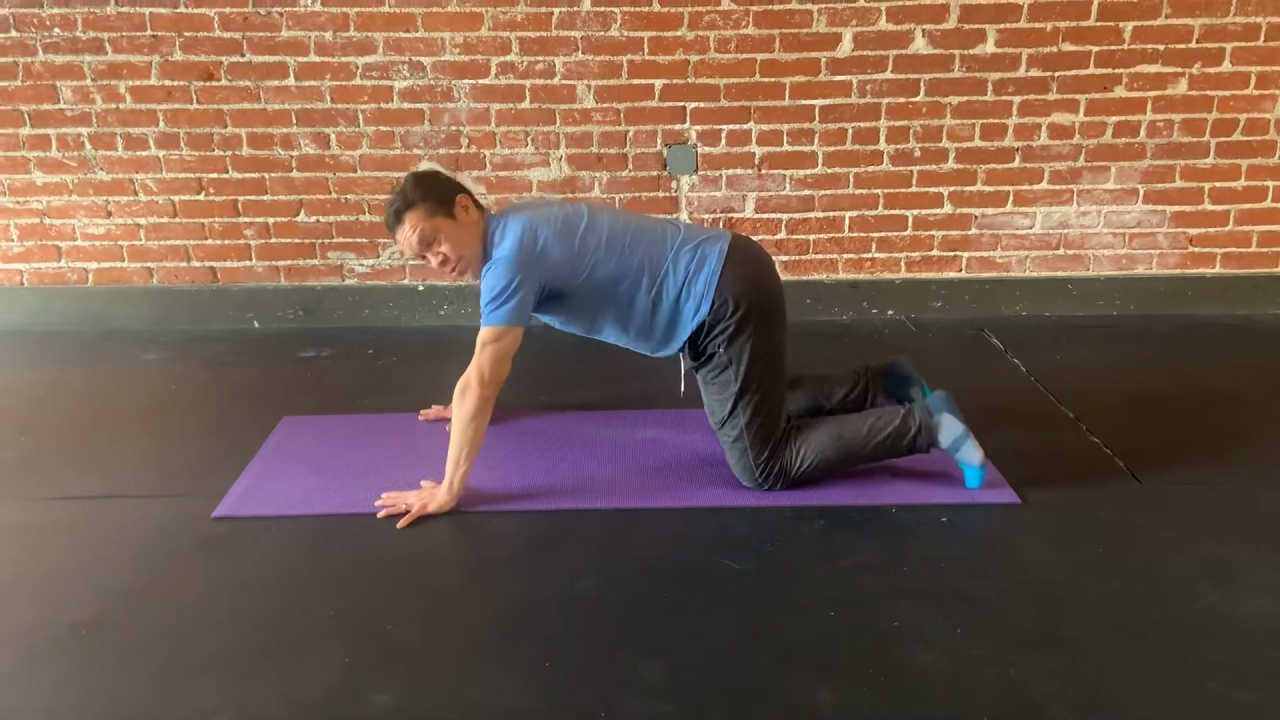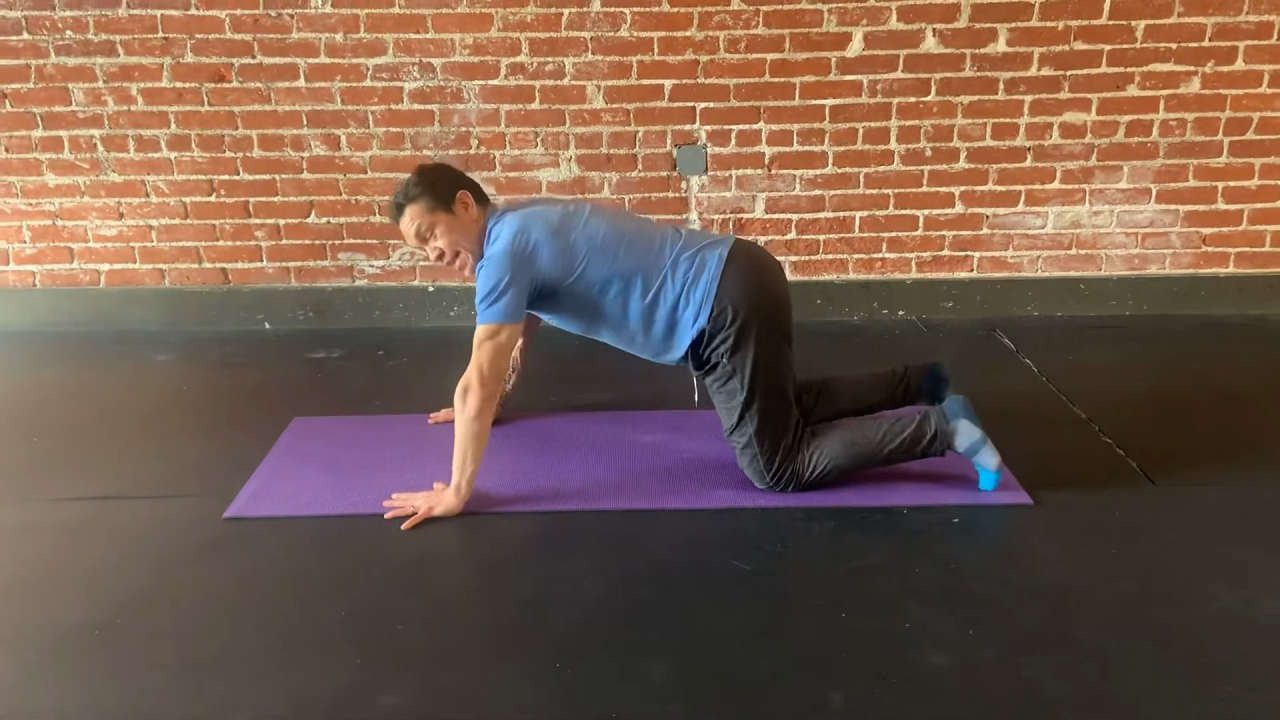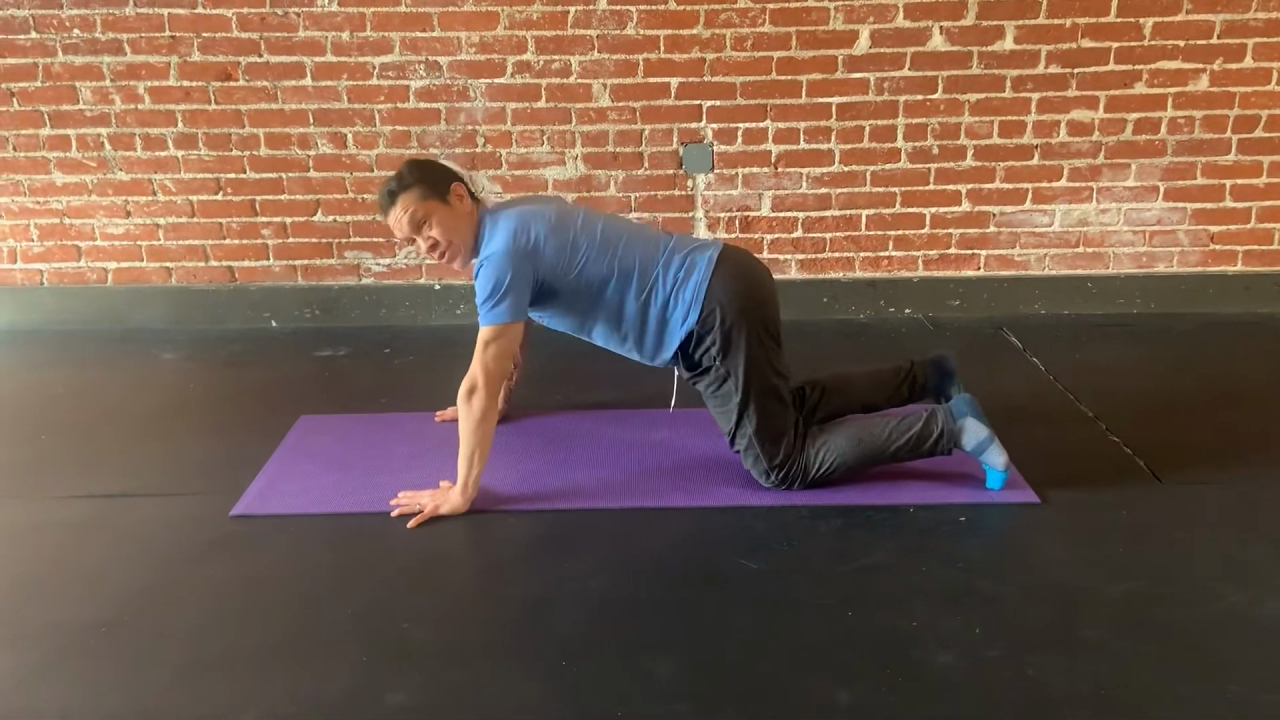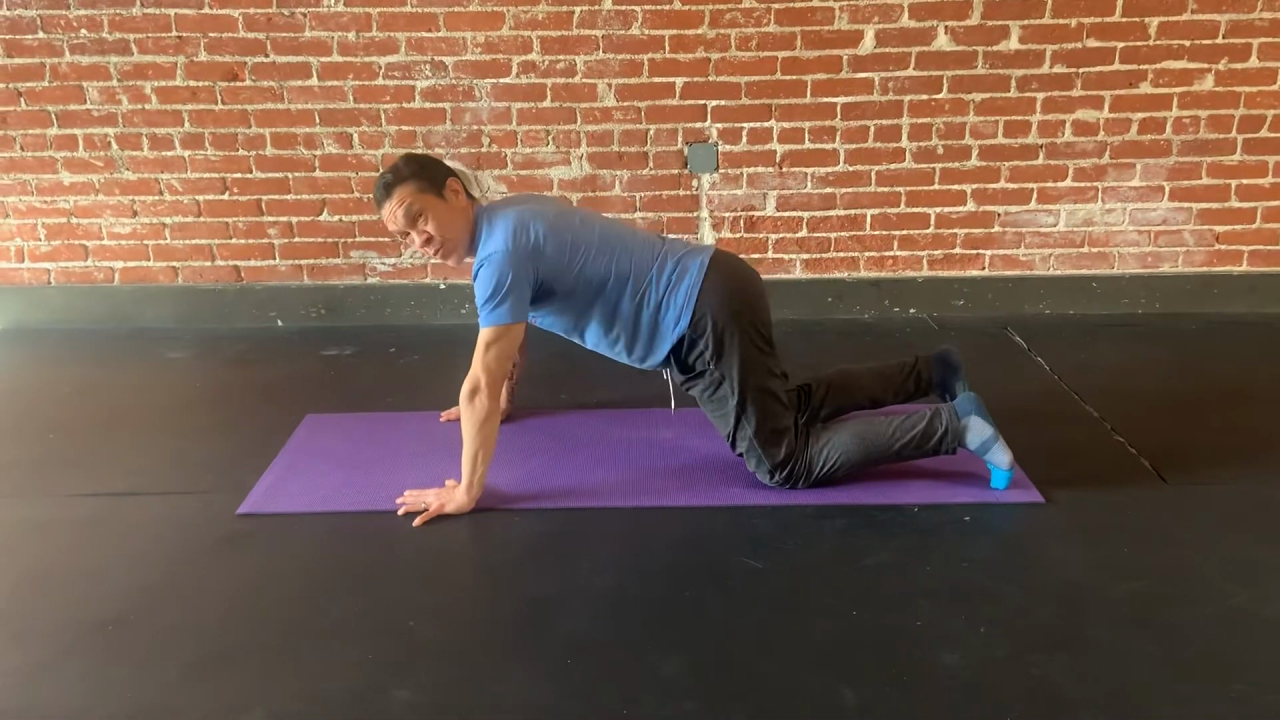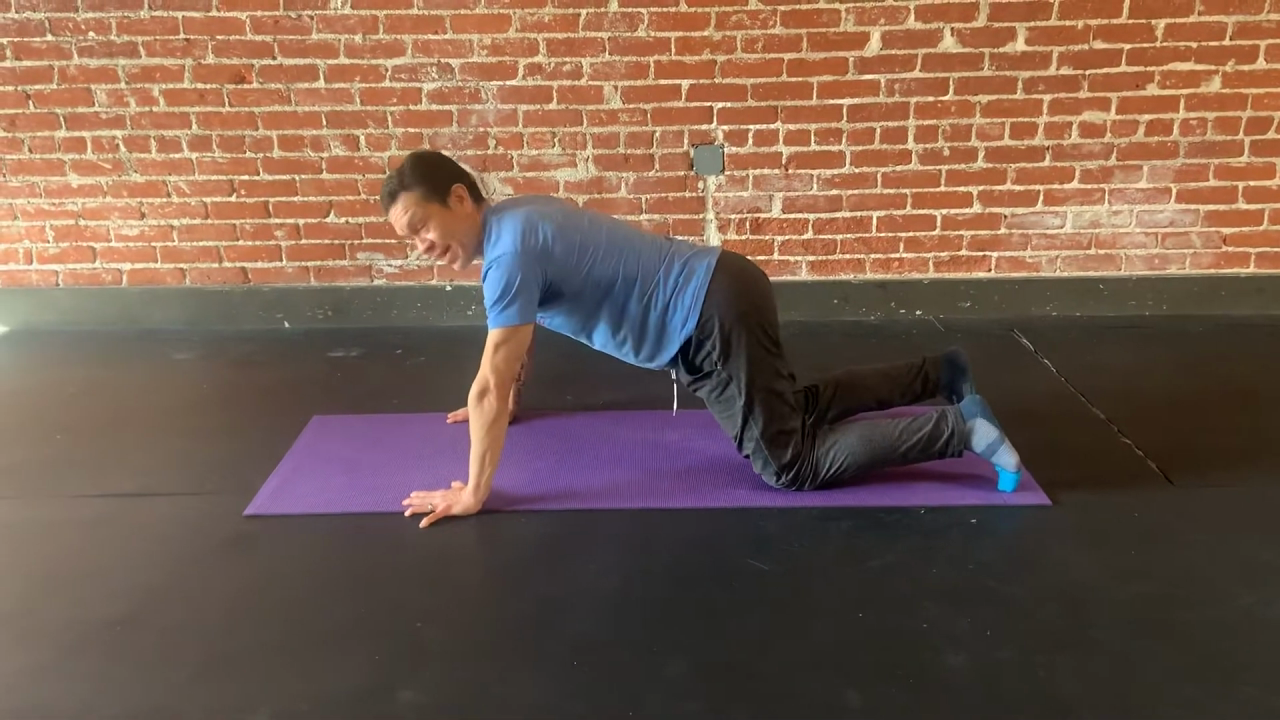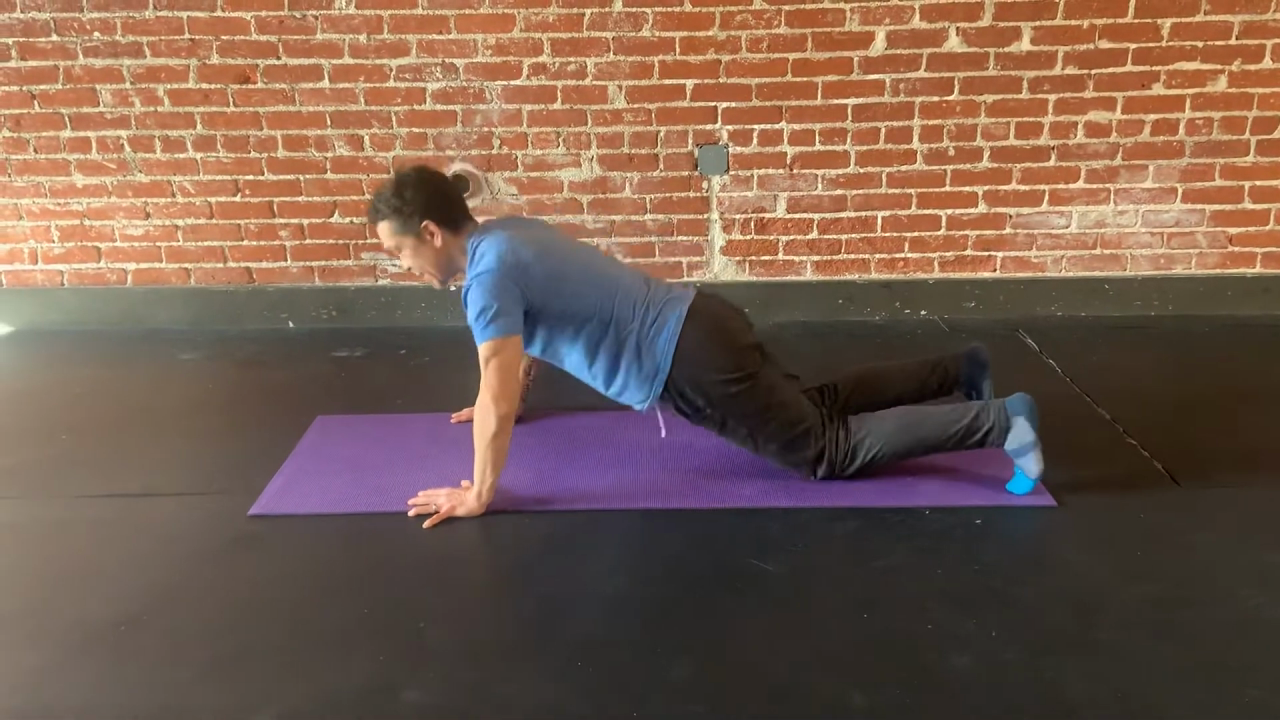
dt=0.4s
person 1, frame 1
left shoulder: (511, 252)
right shoulder: (511, 228)
left elbow: (479, 382)
left wrist: (447, 491)
right wrist: (470, 403)
left hip: (728, 296)
right hip: (723, 279)
left knee: (764, 465)
right knee: (751, 407)
left ankle: (924, 425)
right ankle: (881, 386)
person 1, frame 2
left shoulder: (504, 250)
right shoulder: (520, 228)
left elbow: (478, 383)
right elbow: (519, 331)
left wrist: (456, 493)
right wrist: (485, 403)
left hip: (729, 303)
right hip: (738, 277)
left knee: (776, 466)
right knee: (778, 409)
left ankle: (940, 429)
right ankle: (918, 386)
person 1, frame 3
left shoulder: (502, 250)
right shoulder: (512, 224)
left elbow: (479, 382)
right elbow: (515, 334)
left wrist: (462, 492)
right wrist: (490, 402)
left hip: (717, 308)
right hip: (722, 284)
left knee: (781, 463)
right knee: (785, 413)
left ankle: (949, 427)
right ankle: (927, 380)
person 1, frame 4
left shoulder: (501, 249)
right shoulder: (506, 219)
left elbow: (480, 384)
right elbow: (514, 331)
left wrist: (466, 491)
right wrist: (495, 401)
left hip: (707, 313)
right hip: (710, 292)
left knee: (784, 461)
right knee: (791, 410)
left ankle: (953, 425)
right ankle: (932, 375)
person 1, frame 5
left shoulder: (510, 250)
right shoulder: (513, 219)
left elbow: (490, 385)
right elbow: (523, 328)
left wrist: (472, 492)
right wrist: (500, 403)
left hip: (715, 315)
right hip: (720, 292)
left knee: (789, 464)
right knee: (798, 413)
left ankle: (958, 429)
right ankle: (939, 375)
person 1, frame 6
left shoulder: (488, 269)
right shoulder: (503, 233)
left elbow: (498, 403)
left wrist: (479, 494)
right wrist: (499, 404)
left hip: (692, 362)
right hip: (700, 325)
left knee: (824, 449)
right knee: (816, 406)
left ankle: (998, 422)
right ankle: (957, 372)
